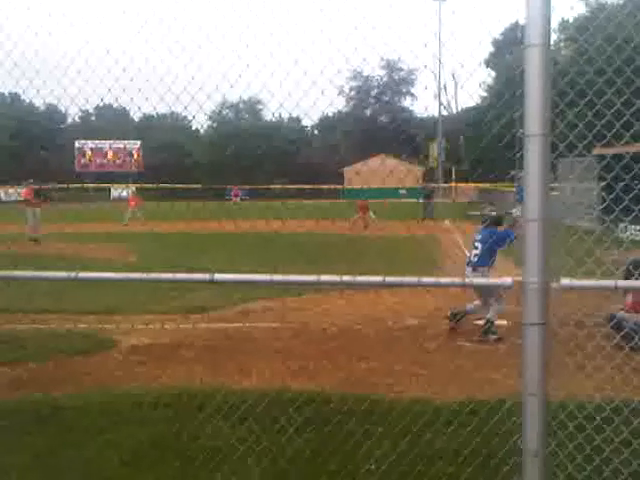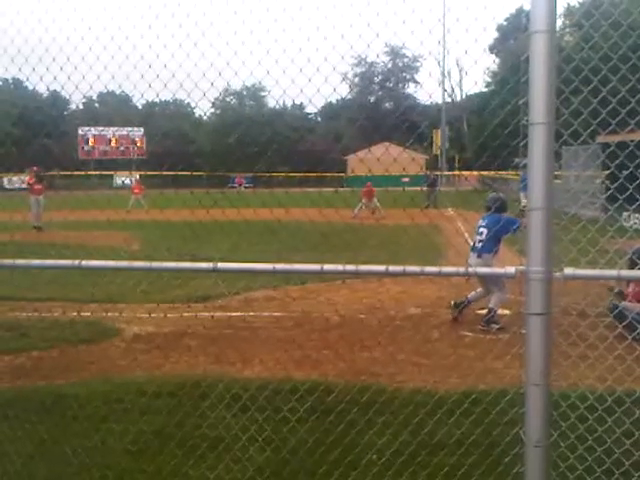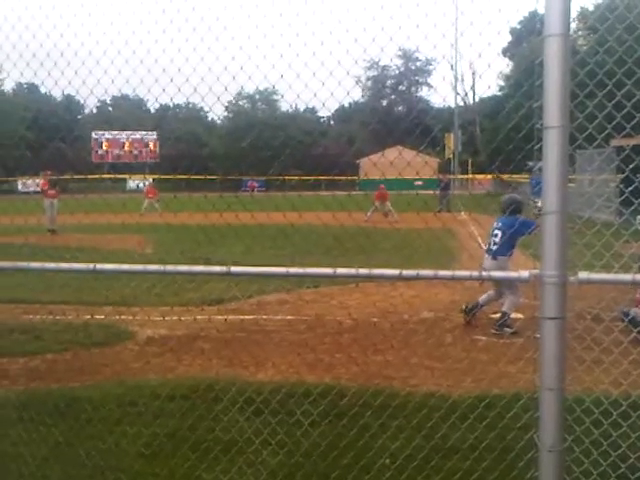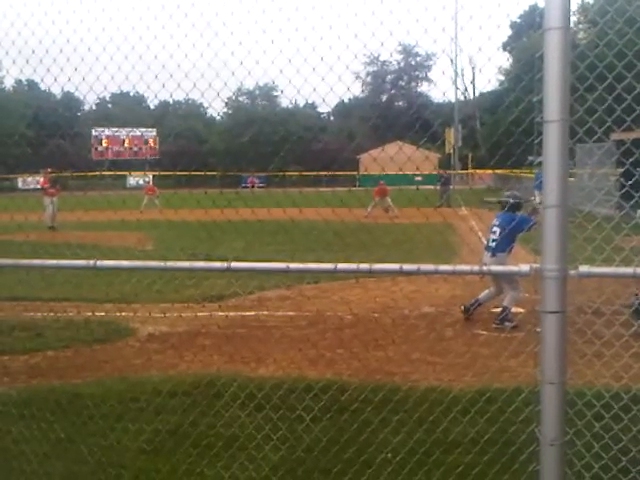
dt=0.7s
person 1, frame 1
left shoulder: (482, 232)
right shoulder: (494, 233)
left elbow: (504, 233)
right elbow: (517, 234)
left wrist: (514, 222)
left hip: (471, 271)
right hip: (479, 273)
left knee: (485, 301)
right knee: (498, 300)
left ankle: (456, 315)
right ankle: (486, 331)
person 1, frame 2
left shoulder: (485, 219)
right shoulder: (499, 219)
left elbow: (508, 222)
right elbow: (522, 222)
left hip: (474, 258)
right hip: (483, 260)
left knee: (487, 288)
right knee: (500, 290)
left ankle: (459, 305)
right ankle: (487, 320)
person 1, frame 3
left shoulder: (500, 220)
right shoulder: (516, 222)
left elbow: (523, 225)
right elbow: (538, 224)
left hip: (488, 260)
right hip: (499, 262)
left knee: (498, 291)
right knee: (513, 293)
left ankle: (470, 310)
right ankle: (500, 325)
person 1, frame 4
left shoulder: (500, 216)
right shoulder: (514, 218)
left elbow: (523, 220)
right elbow: (535, 221)
left wrist: (533, 210)
right wrist: (537, 210)
left hip: (488, 257)
right hip: (498, 258)
left knee: (498, 288)
right knee: (514, 288)
left ankle: (469, 308)
right ankle: (501, 319)
